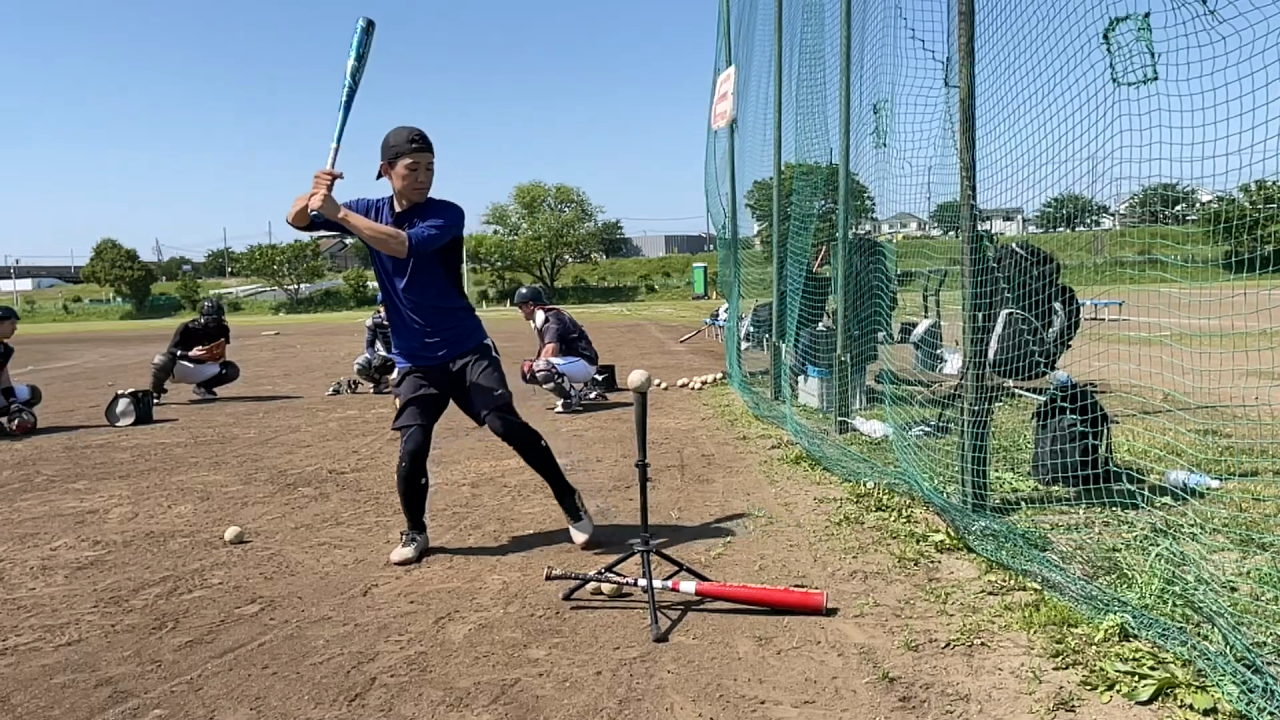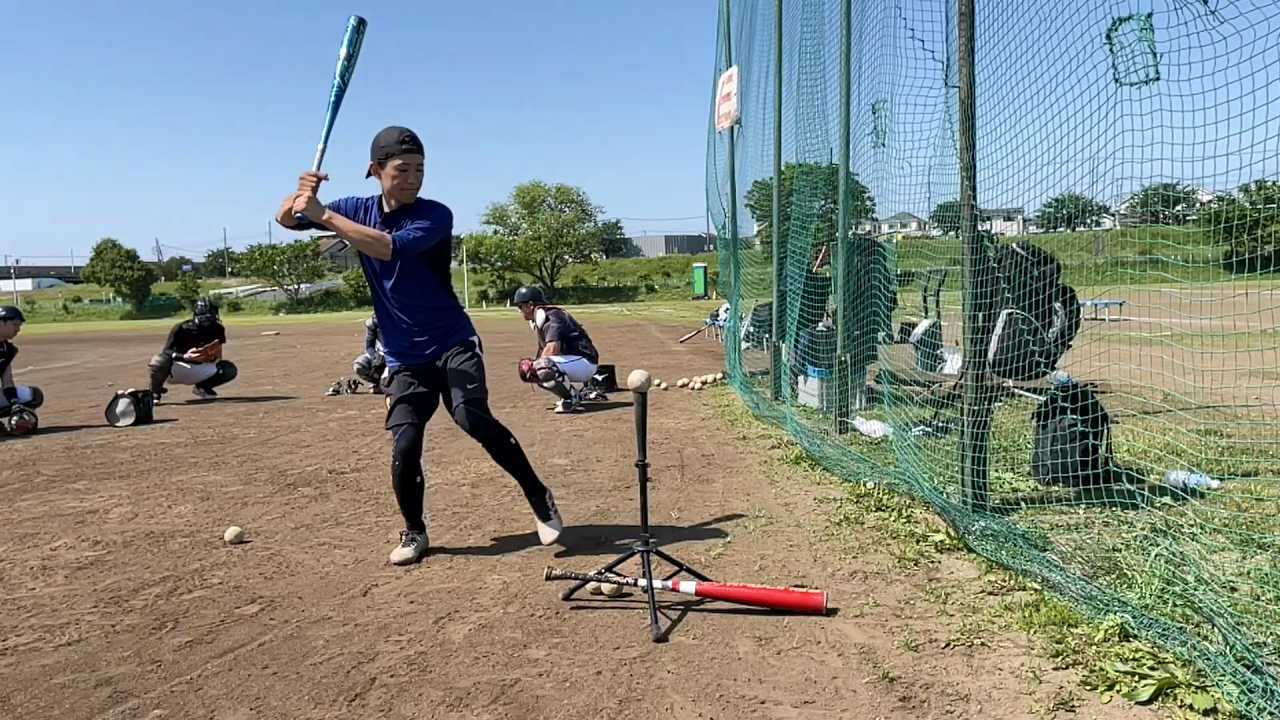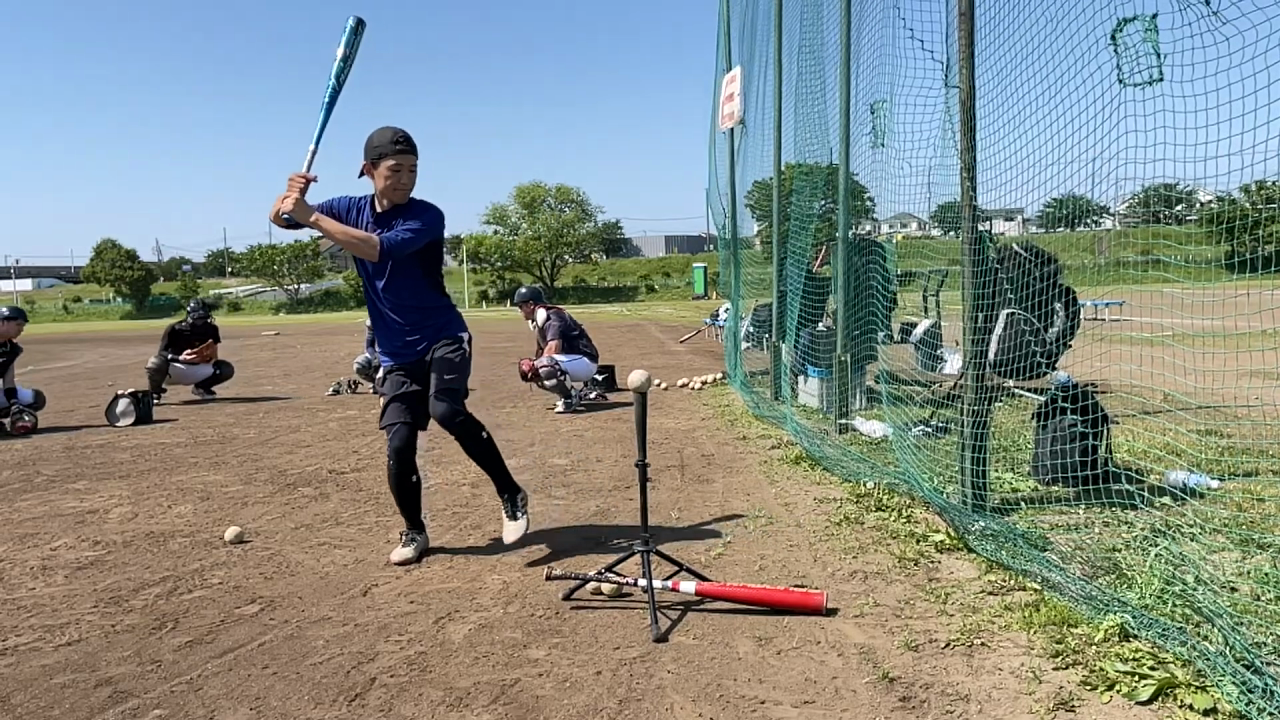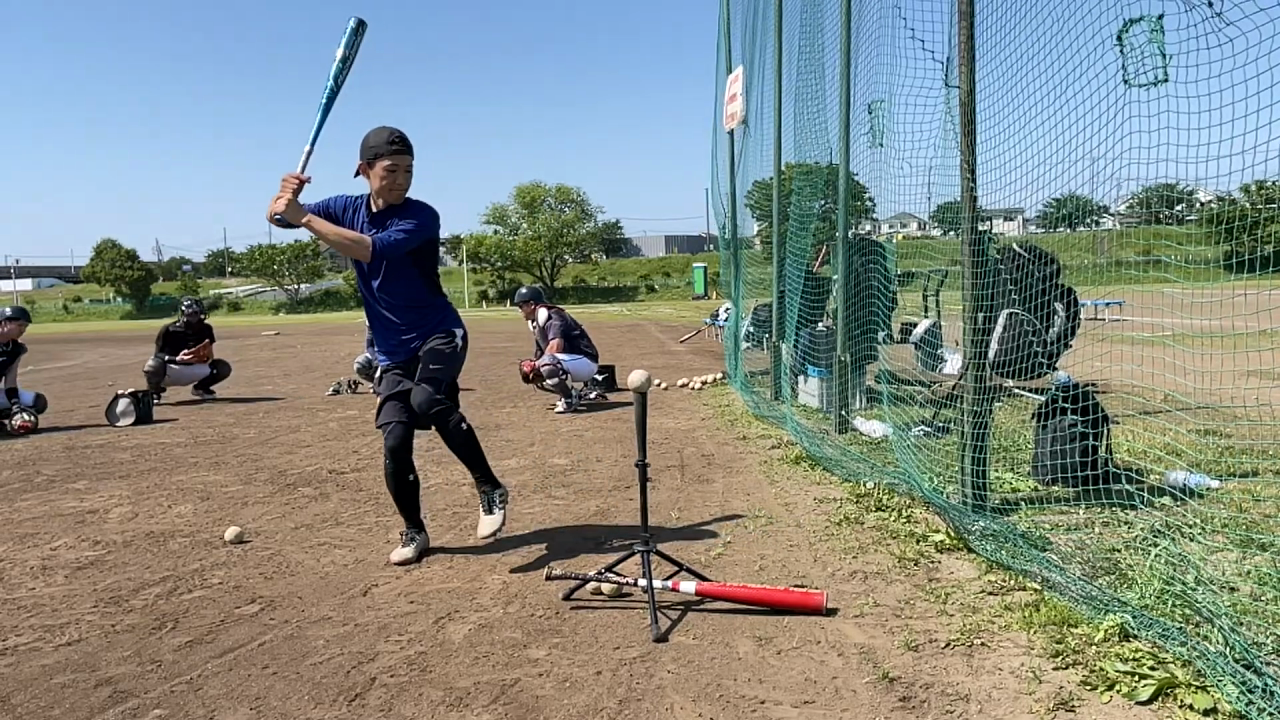
dt=0.5s
person 1, frame 1
left shoulder: (447, 214)
right shoulder: (370, 211)
left elbow: (404, 245)
right elbow: (298, 220)
left wrist: (339, 213)
right wrist: (315, 191)
left hip: (466, 347)
right hip: (414, 359)
left knee: (506, 423)
right knee: (412, 449)
left ankle: (569, 500)
right ankle: (415, 532)
person 1, frame 2
left shoulder: (435, 215)
right shoulder: (357, 209)
left elbow: (389, 247)
right elbow: (286, 218)
left wrist: (324, 215)
right wrist: (302, 193)
left hip: (453, 343)
right hip: (403, 357)
left knee: (472, 417)
right knee: (405, 446)
left ankle: (538, 498)
right ankle: (414, 531)
person 1, frame 3
left shoulder: (427, 216)
right shoulder: (350, 209)
left elbow: (377, 248)
right elbow: (280, 218)
left wrist: (312, 216)
right wrist: (290, 195)
left hip: (443, 338)
right hip: (396, 354)
left knee: (447, 410)
right knee: (399, 445)
left ankle: (511, 494)
right ankle: (414, 531)
person 1, frame 4
left shoulder: (421, 216)
right shoulder: (347, 208)
left elbow: (371, 249)
right elbow: (277, 217)
left wrist: (305, 218)
right wrist: (285, 196)
left hip: (440, 335)
right hip: (392, 353)
left knee: (426, 398)
right knee: (395, 444)
left ankle: (489, 489)
right ankle: (414, 531)
